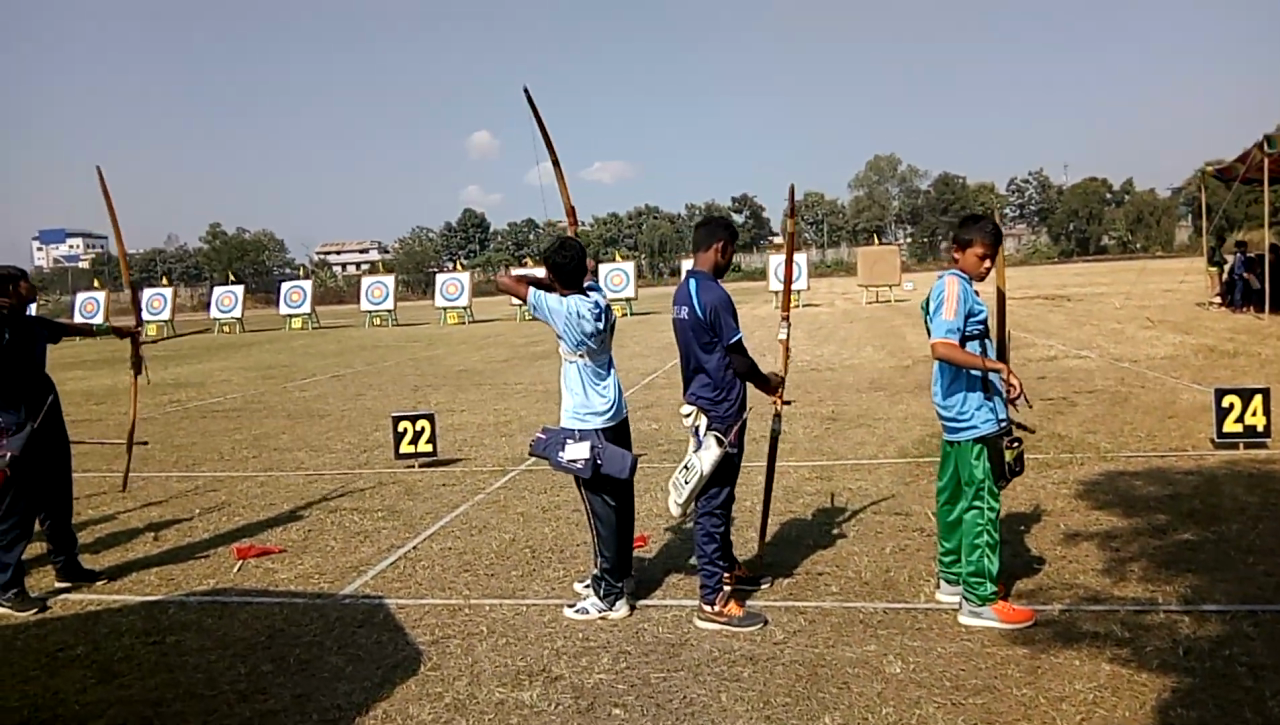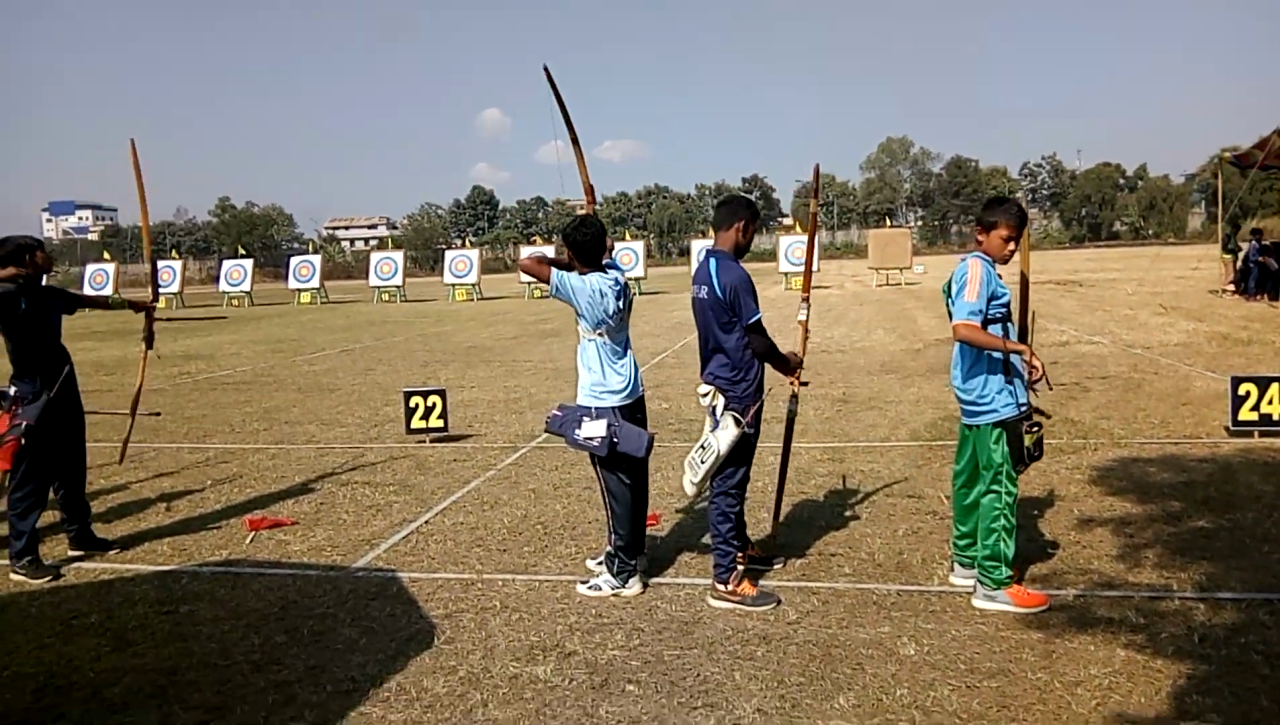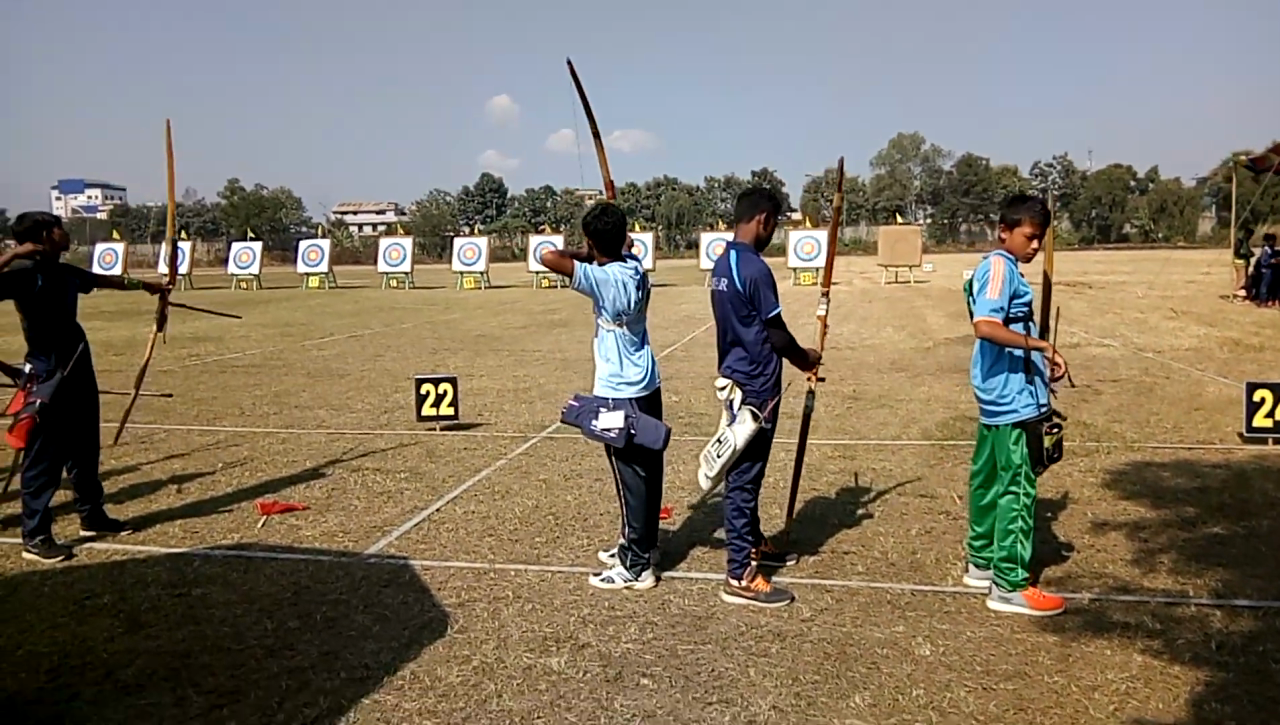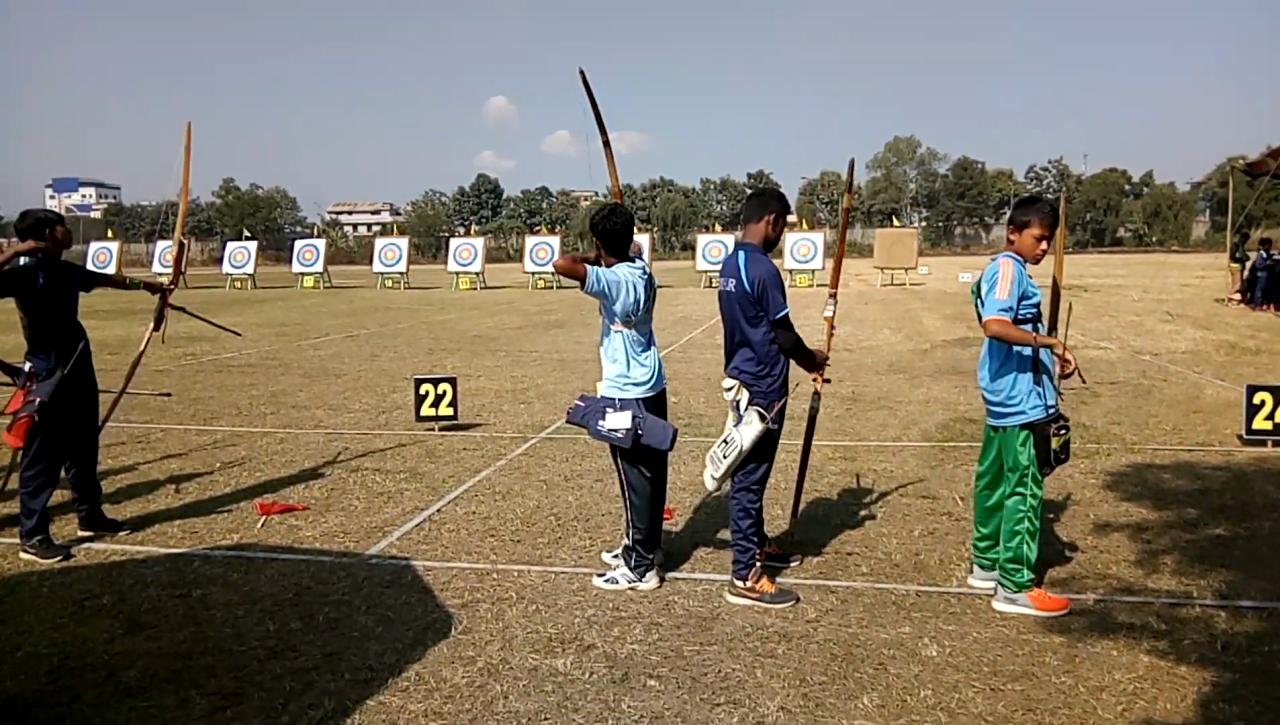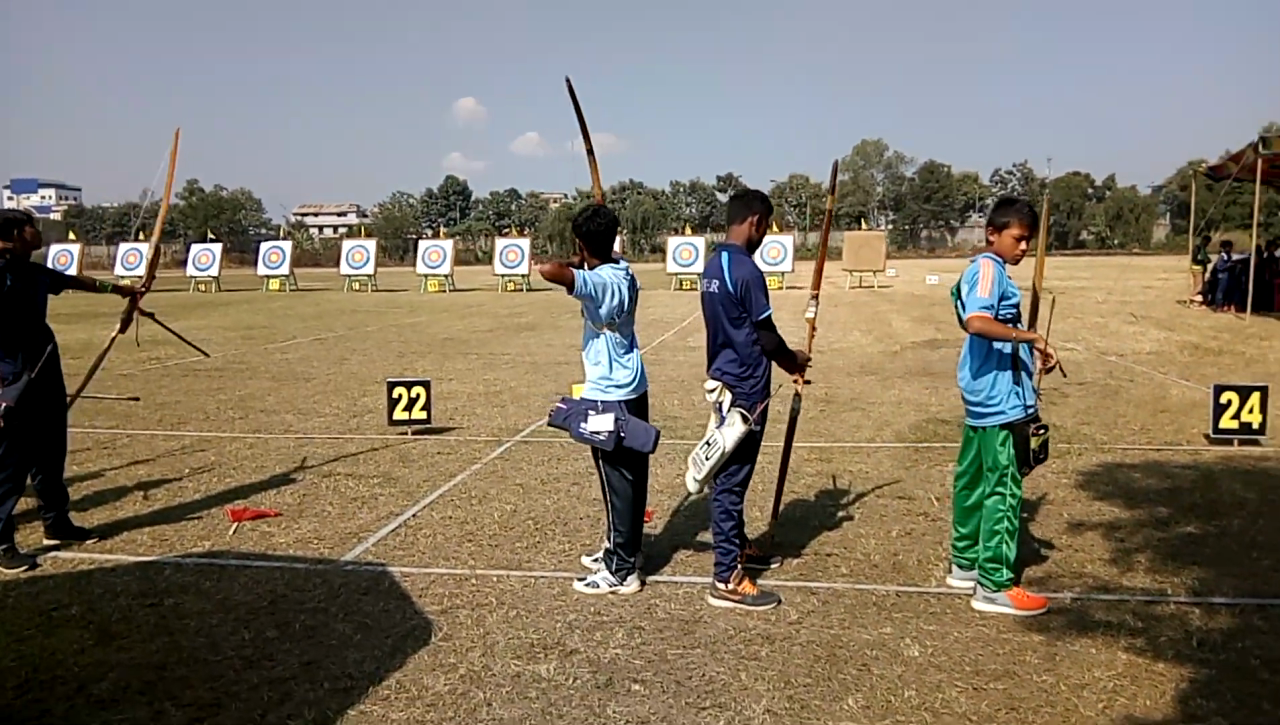
dt=0.1s
person 1, frame 1
left shoulder: (684, 291)
right shoulder: (714, 296)
right elbow: (738, 359)
left wrist: (757, 380)
right wrist: (767, 382)
left hip: (704, 404)
right hip: (720, 411)
left knee: (718, 495)
right knee: (713, 501)
left ankle: (725, 568)
right ankle: (712, 602)
person 1, frame 2
left shoulder: (703, 271)
right shoulder: (735, 276)
right elbow: (757, 340)
left wrist: (775, 360)
right wrist: (786, 363)
left hip: (720, 383)
right hip: (737, 392)
left knee: (732, 476)
right knee: (728, 481)
left ankle: (739, 548)
right ankle: (726, 580)
person 1, frame 3
left shoulder: (722, 264)
right shoulder: (755, 269)
right elbow: (776, 334)
left wrist: (794, 356)
right wrist: (805, 358)
left hip: (737, 378)
right hip: (755, 386)
left knee: (747, 471)
right knee: (744, 475)
left ankle: (752, 544)
right ankle: (740, 576)
person 1, frame 4
left shoulder: (731, 264)
right shoulder: (763, 269)
right elbow: (783, 335)
left wrist: (800, 357)
right wrist: (812, 359)
left hip: (743, 377)
right hip: (762, 386)
left knee: (751, 472)
right knee: (749, 476)
left ankle: (757, 545)
right ankle: (745, 577)
person 1, frame 5
left shoulder: (713, 265)
right shoulder: (746, 271)
right elbow: (766, 336)
left wrist: (781, 358)
right wrist: (793, 360)
left hip: (725, 379)
right hip: (744, 387)
left knee: (732, 473)
right knee: (731, 478)
left ankle: (737, 547)
right ankle: (726, 579)
person 2, frame 1
left shoulder: (959, 287)
right shoulder: (953, 288)
right elbow: (942, 348)
left wrist: (993, 369)
right wrist: (998, 367)
left hip: (962, 413)
right hip: (972, 415)
left knee: (957, 496)
right knee: (981, 503)
left ankle: (954, 578)
right ankle: (979, 600)
person 2, frame 2
left shoulder: (979, 269)
right shoulder: (976, 269)
right elbow: (964, 329)
left wrist: (1014, 353)
right wrist: (1019, 348)
left hip: (981, 396)
right hip: (991, 399)
left knee: (973, 479)
right knee: (998, 487)
left ankle: (968, 560)
right ankle: (994, 584)
person 2, frame 3
left shoulder: (1001, 267)
right shoulder: (999, 267)
right elbow: (985, 326)
left wrist: (1035, 350)
right wrist: (1041, 345)
left hip: (999, 395)
right hip: (1011, 398)
left knee: (990, 479)
right knee: (1016, 488)
left ankle: (983, 562)
right ankle: (1009, 586)
person 2, frame 4
left shoulder: (1008, 269)
right shoulder: (1008, 268)
right elbow: (994, 324)
left wrist: (1044, 346)
right wrist: (1050, 342)
left hip: (1005, 396)
right hip: (1019, 400)
left knee: (996, 480)
right knee: (1023, 489)
left ankle: (987, 563)
right ankle: (1015, 586)
person 2, frame 5
left shoulder: (986, 270)
right shoulder: (988, 269)
right elbow: (975, 321)
right wrist: (1031, 337)
left hip: (984, 396)
right hip: (999, 399)
left knee: (974, 481)
right knee: (1002, 489)
left ankle: (966, 563)
right ankle: (994, 586)
person 3, frame 1
left shoulder: (565, 310)
right shoulder: (599, 300)
left elbow: (506, 282)
right elbow: (587, 278)
left wrist: (543, 283)
left hip: (585, 425)
right hip: (614, 418)
left knee: (602, 508)
right knee: (618, 501)
left ankle: (610, 596)
right ankle: (615, 574)
person 3, frame 2
left shoulder: (585, 288)
right shoulder: (617, 277)
left elbow: (527, 263)
right elbow: (606, 255)
left wrist: (564, 263)
left hip: (602, 403)
right hip: (630, 396)
left knee: (616, 485)
right knee: (632, 480)
left ankle: (623, 573)
right ankle: (628, 551)
person 3, frame 3
left shoulder: (607, 279)
right shoulder: (635, 268)
left elbow: (549, 257)
right elbow: (624, 246)
left wrist: (585, 255)
left hip: (619, 395)
right hip: (646, 388)
left knee: (631, 478)
right knee: (646, 472)
left ankle: (637, 567)
right ankle: (639, 544)
person 3, frame 4
left shoulder: (615, 279)
right shoulder: (641, 270)
left elbow: (562, 264)
right elbow: (629, 250)
left wrist: (591, 258)
left hip: (626, 395)
right hip: (651, 388)
left knee: (636, 479)
right knee: (651, 475)
left ankle: (641, 567)
right ankle: (644, 546)
person 3, frame 5
left shoulder: (599, 282)
right shoulder: (623, 271)
left elbow: (549, 271)
left wrist: (576, 263)
left hip: (608, 397)
right hip: (633, 391)
left knee: (618, 481)
right knee: (631, 478)
left ankle: (622, 570)
right ankle: (622, 550)
person 4, frame 1
left shoulder: (34, 325)
left elbow: (74, 328)
left wrist: (113, 329)
left hip: (49, 425)
left knee: (58, 502)
left ankle: (67, 567)
person 4, frame 2
left shoulder: (51, 295)
left elbow: (89, 301)
left wrist: (129, 304)
left hip: (62, 395)
right hip: (33, 400)
left knee: (71, 472)
right knee: (30, 481)
left ankle: (79, 536)
person 4, frame 3
left shoulder: (67, 272)
left elbow: (104, 280)
left wrist: (142, 285)
left hip: (78, 373)
right hip: (47, 379)
left knee: (84, 451)
right knee: (44, 459)
left ankle: (91, 516)
right ankle: (35, 537)
person 4, frame 4
left shoulder: (66, 268)
left elbow: (103, 279)
left wrist: (142, 284)
left hip: (79, 373)
right hip: (47, 377)
left knee: (83, 450)
right knee: (44, 457)
left ankle: (91, 516)
right ankle: (33, 536)
person 4, frame 5
left shoulder: (37, 273)
left elbow: (77, 281)
left wrist: (117, 288)
left hip: (45, 376)
left knee: (50, 456)
left ankle: (57, 524)
